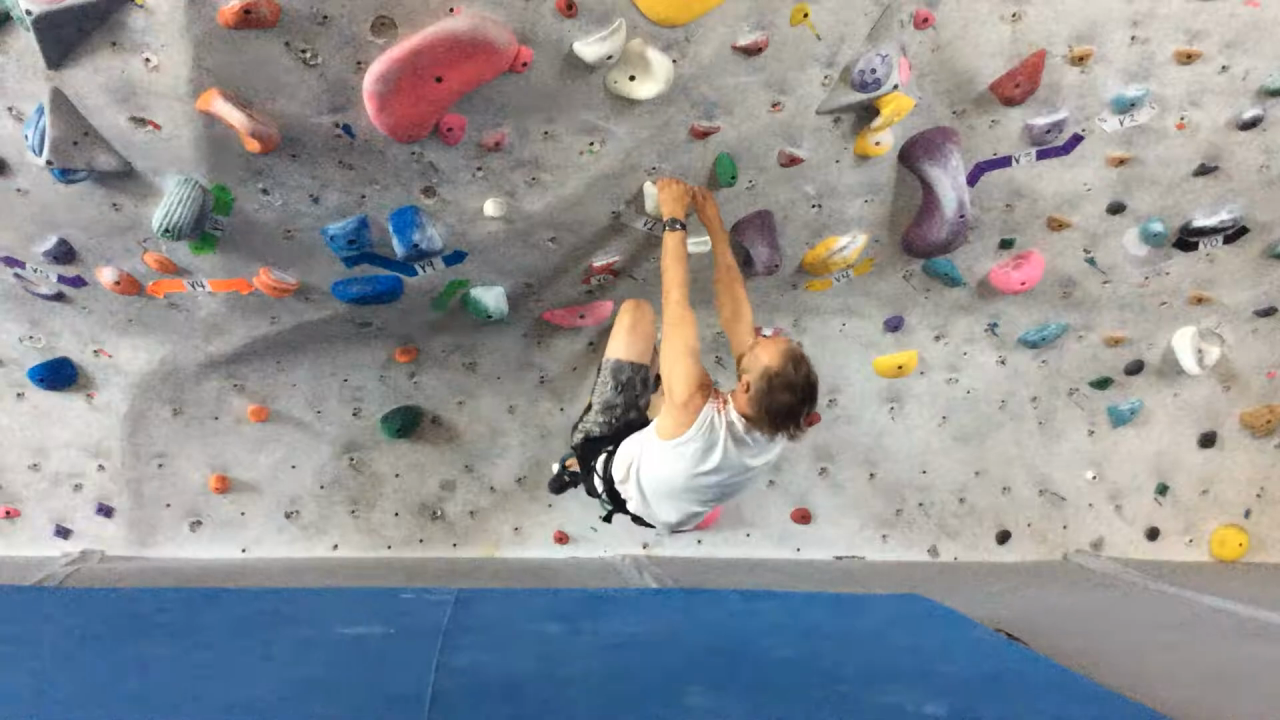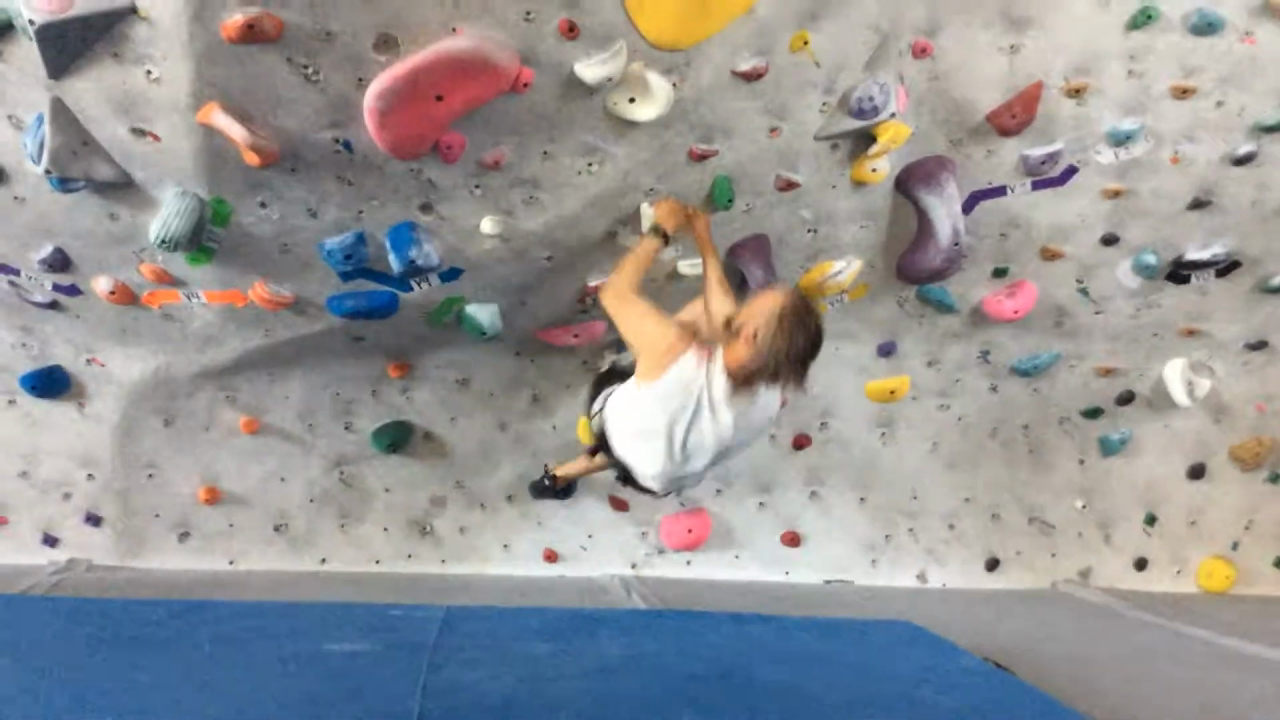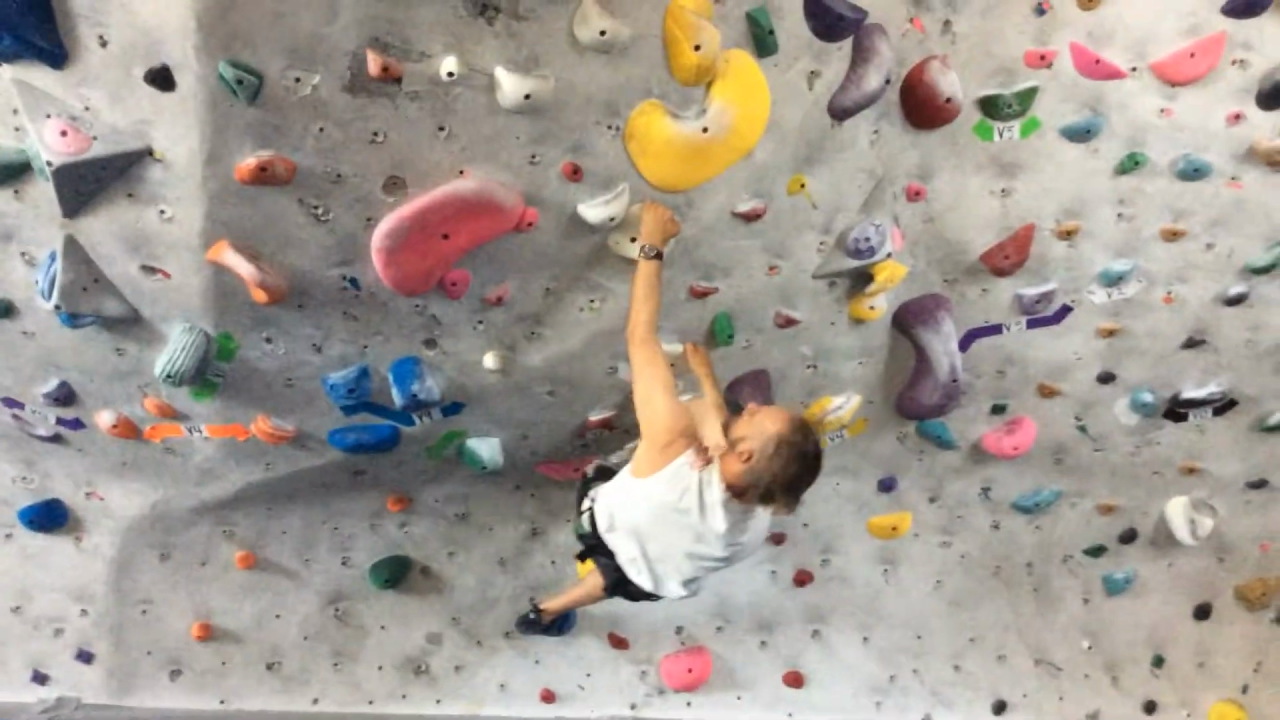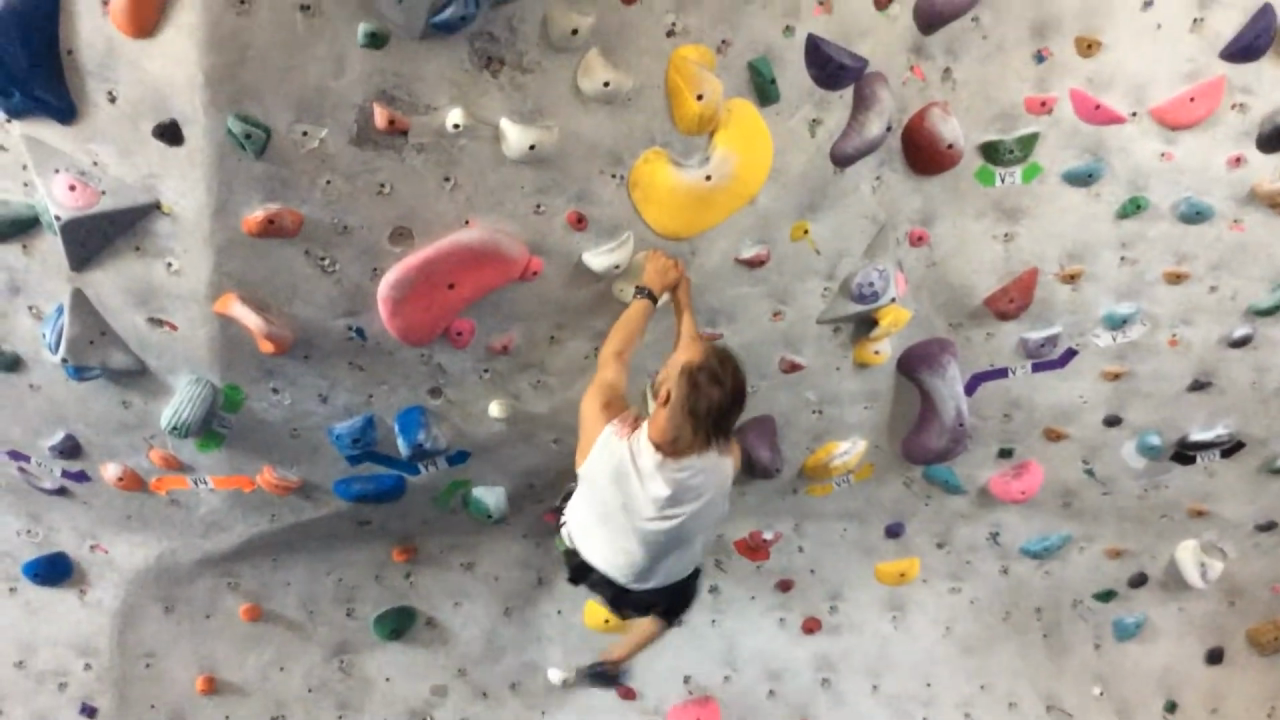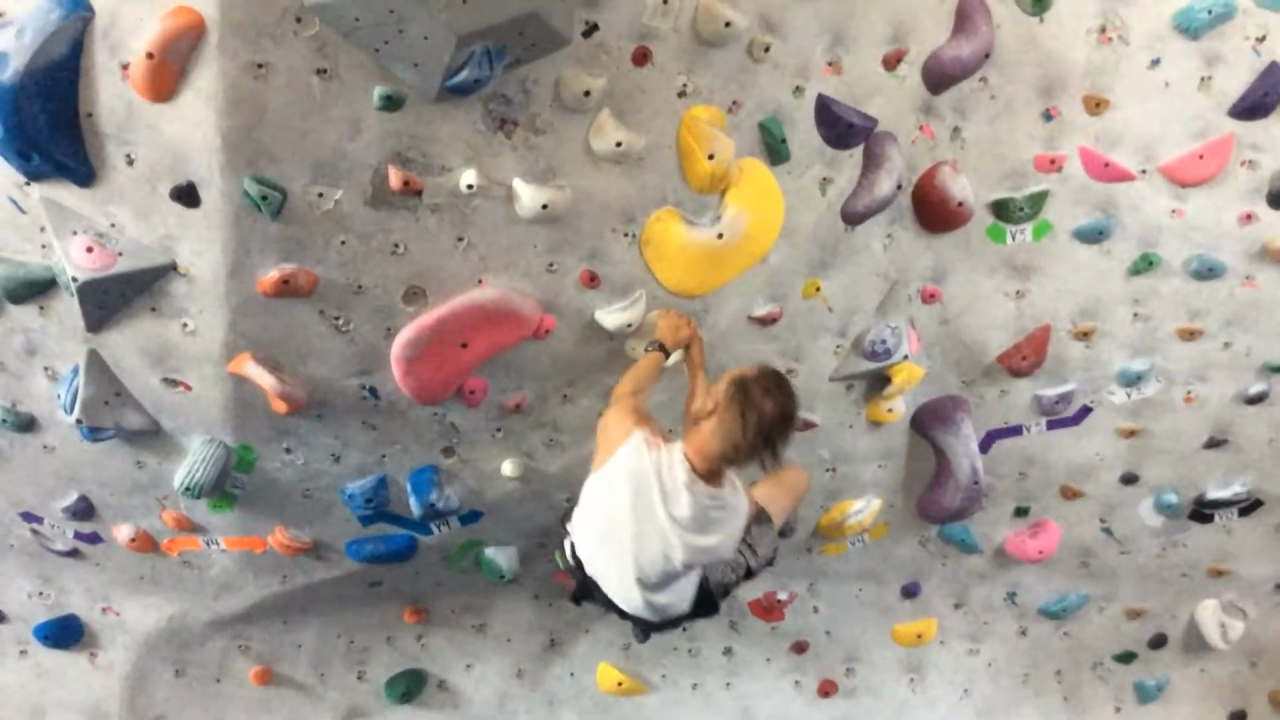
dt=1s
person 1, frame 1
left shoulder: (692, 405)
right shoulder: (780, 423)
left elbow: (677, 304)
right elbow: (736, 316)
left wrist: (674, 219)
right wrist: (715, 227)
left hip: (612, 474)
person 1, frame 2
left shoulder: (676, 354)
right shoulder: (769, 402)
left elbow: (617, 291)
right elbow: (724, 317)
left wrist: (660, 231)
right wrist: (706, 244)
right ankle: (564, 474)
person 1, frame 3
left shoulder: (673, 449)
right shoulder: (755, 527)
left elbow: (641, 338)
right elbow: (722, 437)
left wrist: (652, 248)
right wrist: (706, 376)
left hip: (601, 519)
right hip: (647, 578)
right ankle: (550, 613)
person 1, frame 4
left shoulder: (602, 431)
right shoulder: (724, 463)
left elbow: (613, 359)
right elbow: (702, 391)
left wrist: (649, 292)
right wrist: (685, 306)
left hip: (585, 551)
right hip: (656, 591)
right ankle: (610, 664)
person 1, frame 5
left shoulder: (627, 436)
right shoulder: (733, 506)
left elbow: (626, 396)
right elbow: (706, 434)
left wrist: (662, 345)
right wrist: (694, 355)
left hip: (591, 570)
right hip: (670, 603)
right knee: (795, 479)
